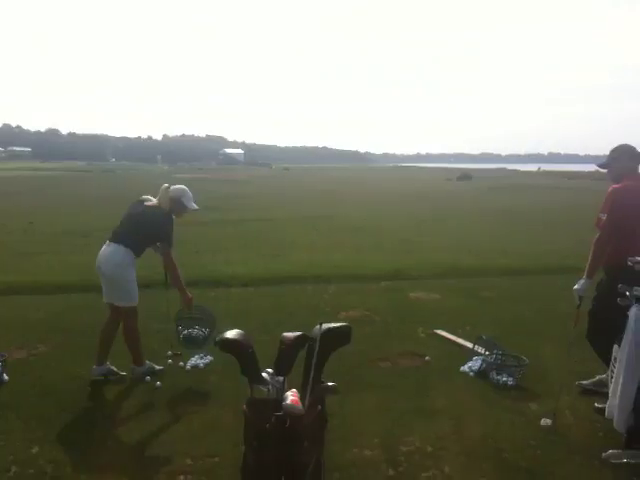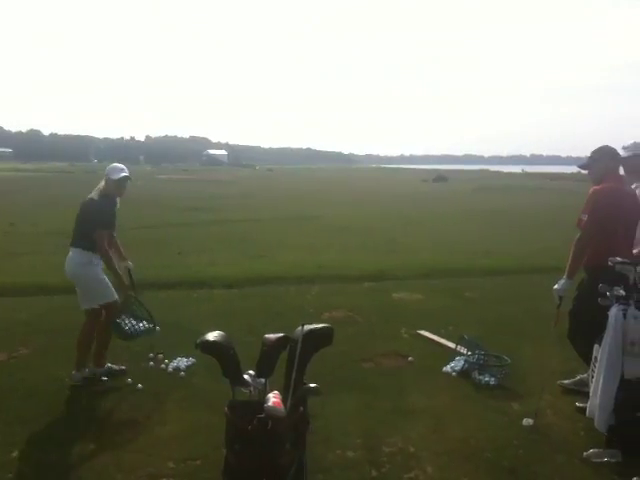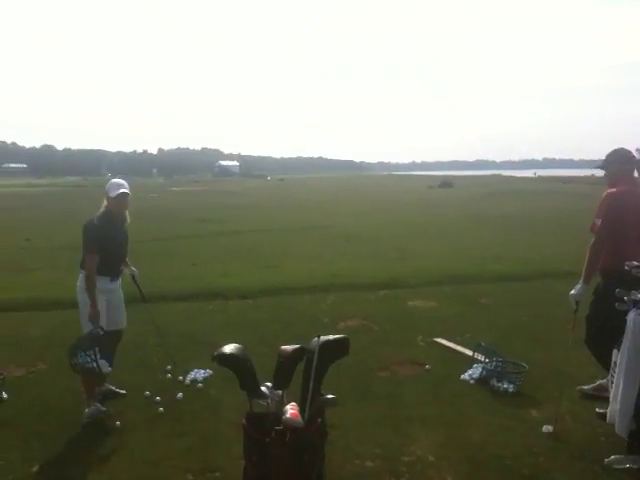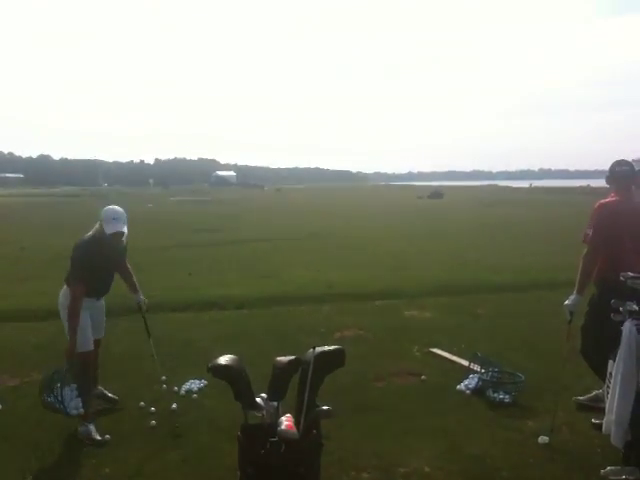
dt=0.4s
person 1, frame 1
left shoulder: (619, 192)
left elbow: (603, 238)
left wrist: (587, 278)
left hip: (619, 274)
left knee: (599, 331)
right knee: (618, 329)
person 1, frame 2
left shoulder: (601, 193)
left elbow: (584, 238)
left wrist: (567, 279)
left hip: (600, 274)
left knee: (580, 331)
right knee: (598, 329)
person 1, frame 3
left shoulder: (613, 197)
left elbow: (598, 243)
left wrist: (583, 284)
left hip: (616, 278)
left knee: (597, 336)
right knee: (618, 334)
person 1, frame 4
left shoulder: (605, 208)
left elbow: (591, 253)
left wrist: (577, 294)
left hip: (611, 289)
left knee: (593, 346)
right knee: (614, 344)
person 2, frame 1
left shoulder: (145, 205)
right shoulder: (162, 219)
right elbow: (168, 261)
left wrist: (157, 248)
right wrist: (183, 293)
left hip: (106, 256)
right hip: (119, 260)
left knee: (117, 314)
right knee: (129, 315)
left ankle: (100, 365)
right ankle: (139, 365)
person 2, frame 2
left shoulder: (104, 203)
right shoulder: (98, 206)
left elbow: (110, 236)
right elbow: (102, 246)
left wrist: (124, 260)
right wrist: (119, 278)
left hip: (81, 262)
right hip: (84, 262)
left knee: (93, 315)
right knee: (112, 307)
left ankle: (81, 369)
right ankle: (99, 365)
person 2, frame 3
left shoulder: (121, 222)
right shoulder: (95, 226)
right elbow: (90, 269)
left wrist: (128, 266)
right wrist: (93, 306)
left hip: (113, 283)
right hip: (93, 286)
left knee: (115, 335)
left ankle: (101, 384)
right ankle: (91, 403)
person 2, frame 4
left shoulder: (119, 244)
right shoulder: (85, 249)
left elbow: (123, 266)
right elbow: (76, 297)
left wrist: (137, 293)
right wrist: (72, 340)
left hip: (97, 299)
right hip: (75, 301)
left knee: (94, 345)
right knee: (84, 357)
left ankle: (94, 387)
right ankle: (85, 422)
